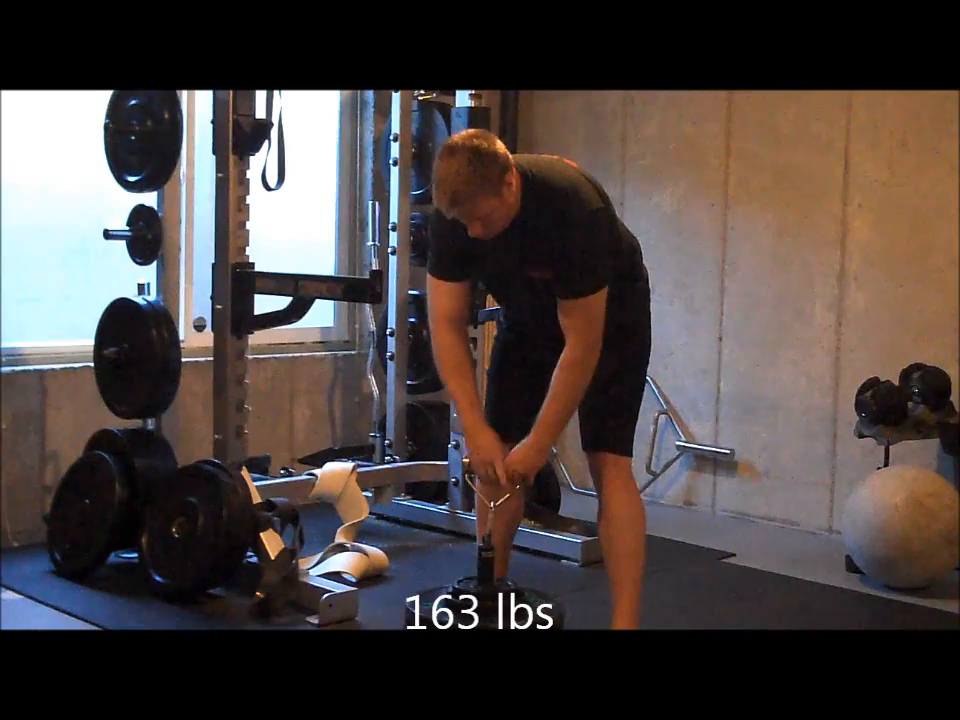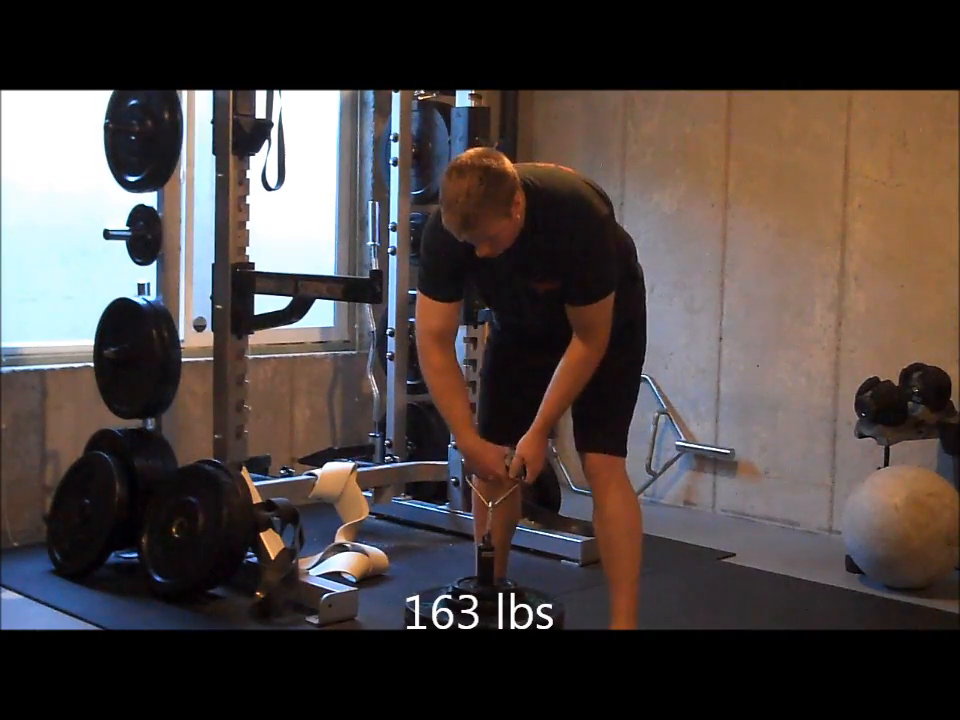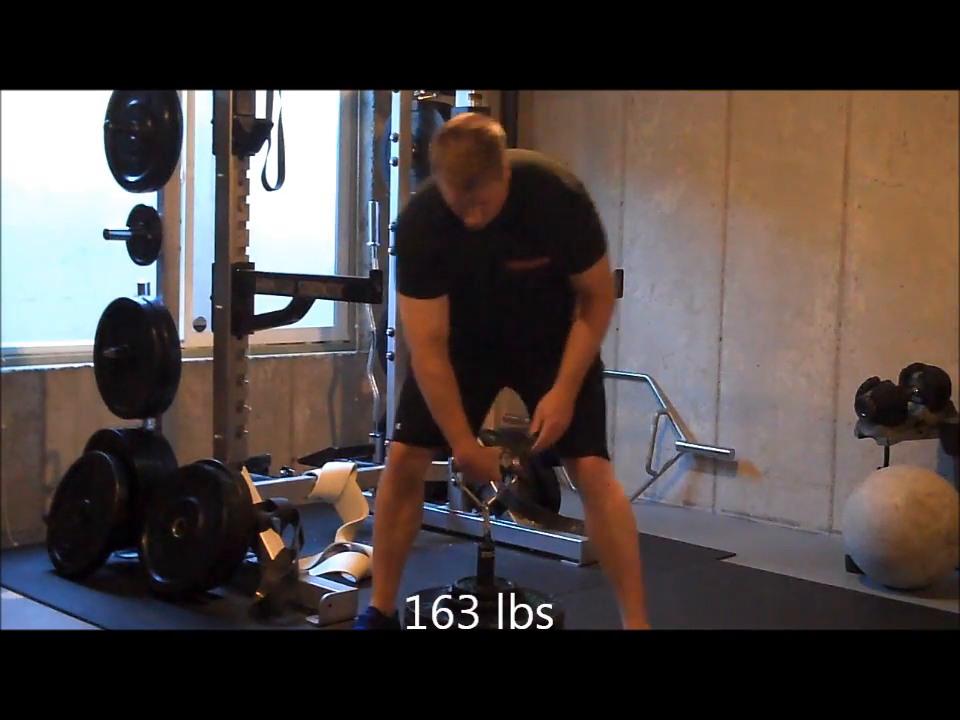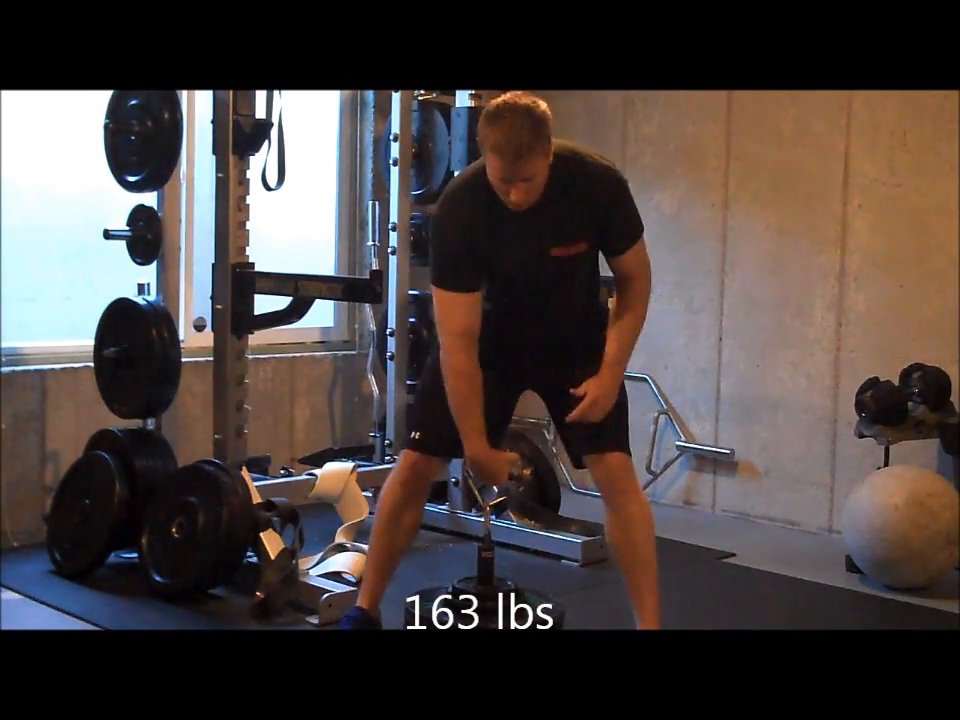
dt=1s
person 1, frame 1
left shoulder: (574, 209)
right shoulder: (452, 215)
left elbow: (582, 344)
right elbow: (447, 325)
left wrist: (541, 441)
right wrist: (476, 430)
left hip: (607, 321)
right hip: (526, 321)
left knee: (609, 465)
right knee: (494, 460)
left ankle: (626, 621)
person 1, frame 2
left shoulder: (579, 216)
right shoulder: (446, 229)
left elbow: (590, 338)
right elbow: (434, 342)
left wrist: (539, 431)
right wrist: (470, 442)
left hip: (602, 320)
right hip: (519, 323)
left knee: (602, 464)
right knee: (493, 461)
left ankle: (625, 621)
person 1, frame 3
left shoulder: (557, 194)
right shoulder: (420, 221)
left elbow: (597, 297)
right elbow: (427, 345)
left wrist: (564, 392)
right wrist: (463, 445)
left hip: (552, 338)
right hip: (464, 338)
left knee: (592, 471)
right knee: (403, 460)
left ankle: (637, 624)
right ankle: (381, 613)
person 1, frame 4
left shoulder: (597, 184)
right shoulder: (458, 210)
left elbow: (635, 278)
right elbow: (459, 341)
left wrist: (611, 371)
right wrist: (477, 448)
left hip: (575, 340)
right hip: (489, 338)
left knee: (615, 471)
right knee: (415, 465)
left ankle: (650, 625)
right ankle: (365, 610)
